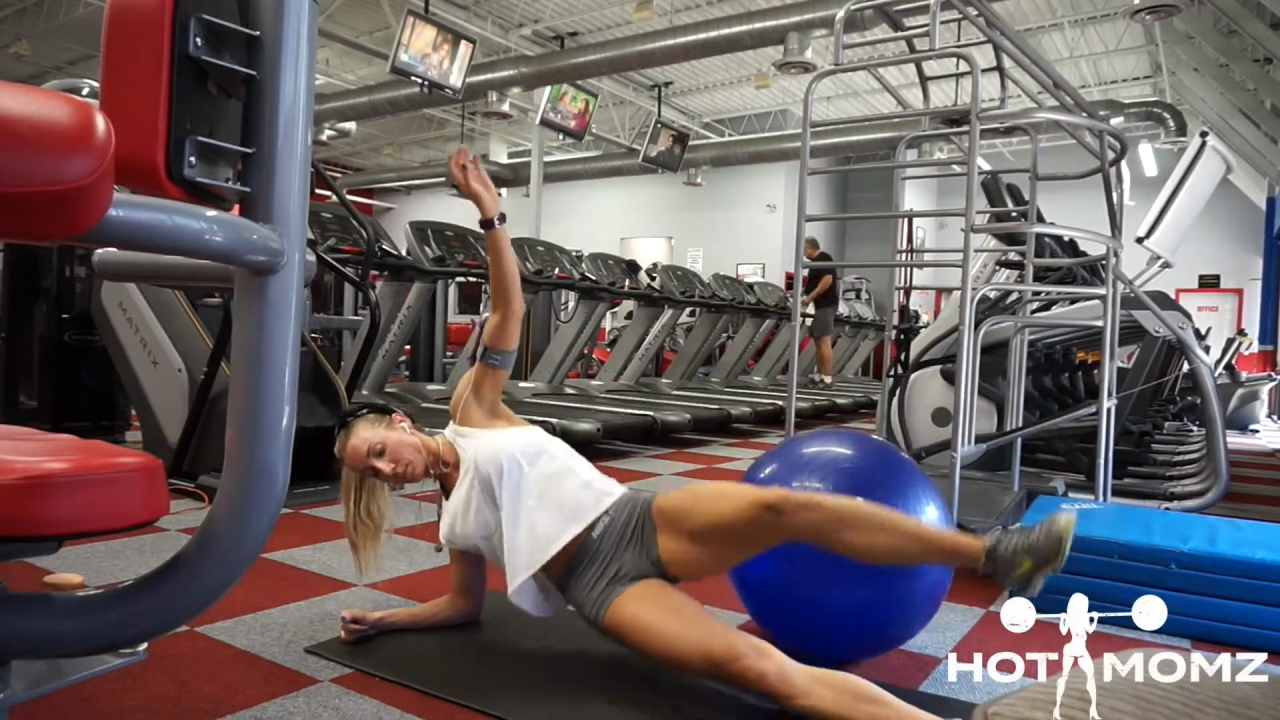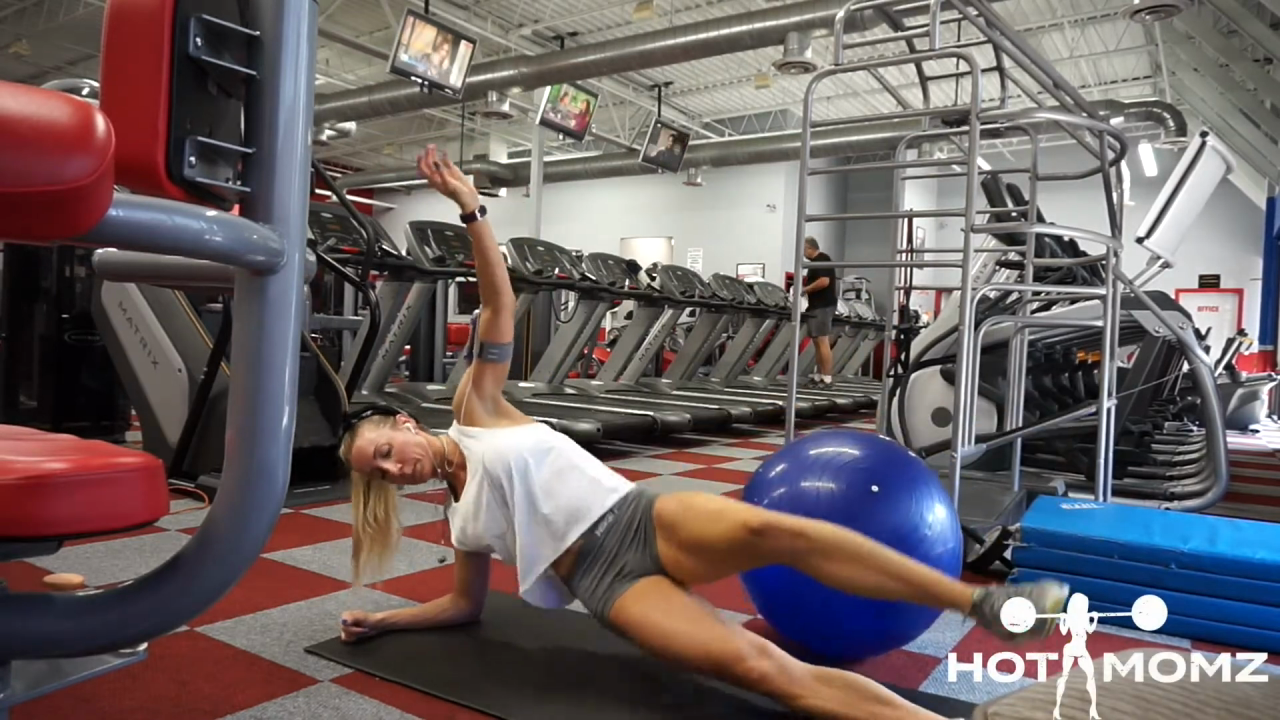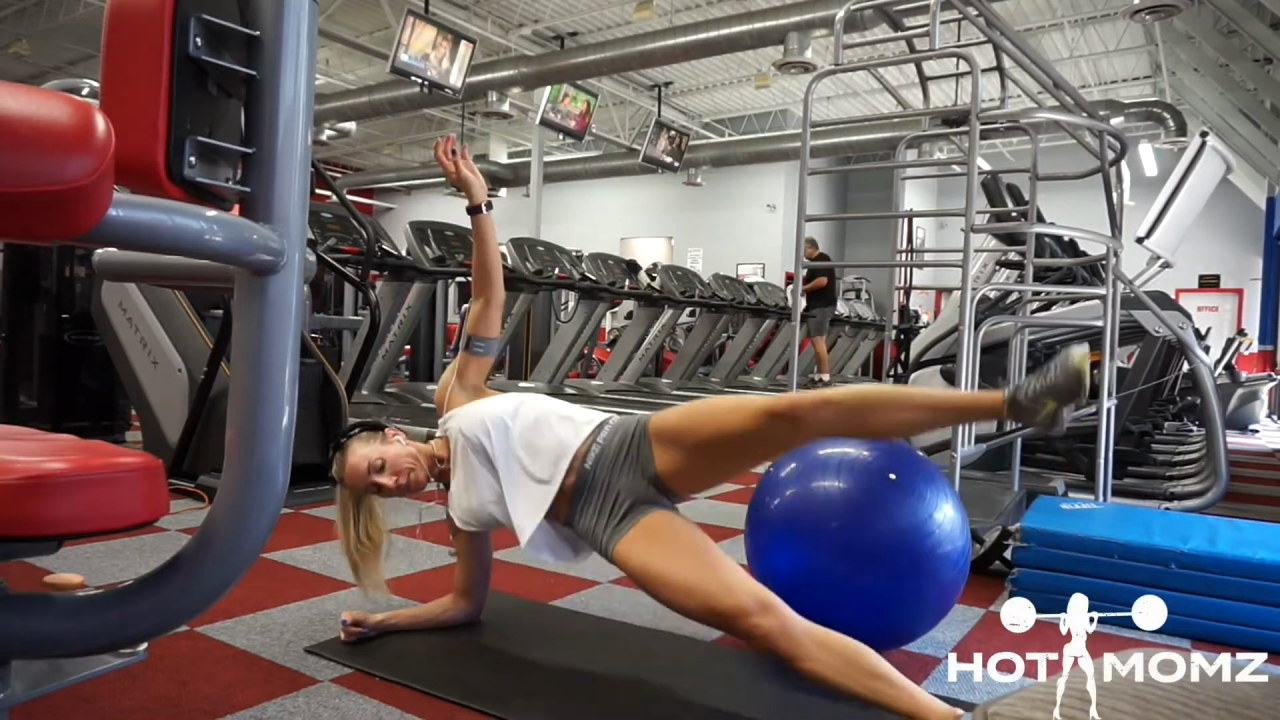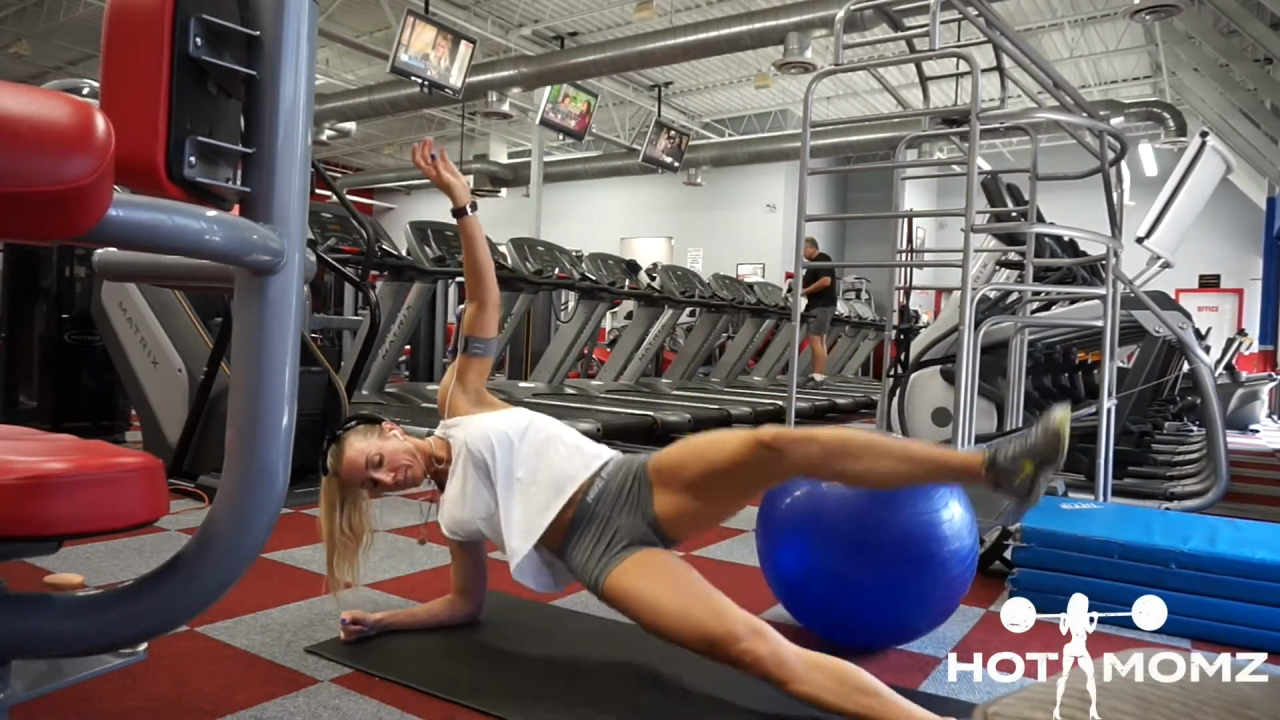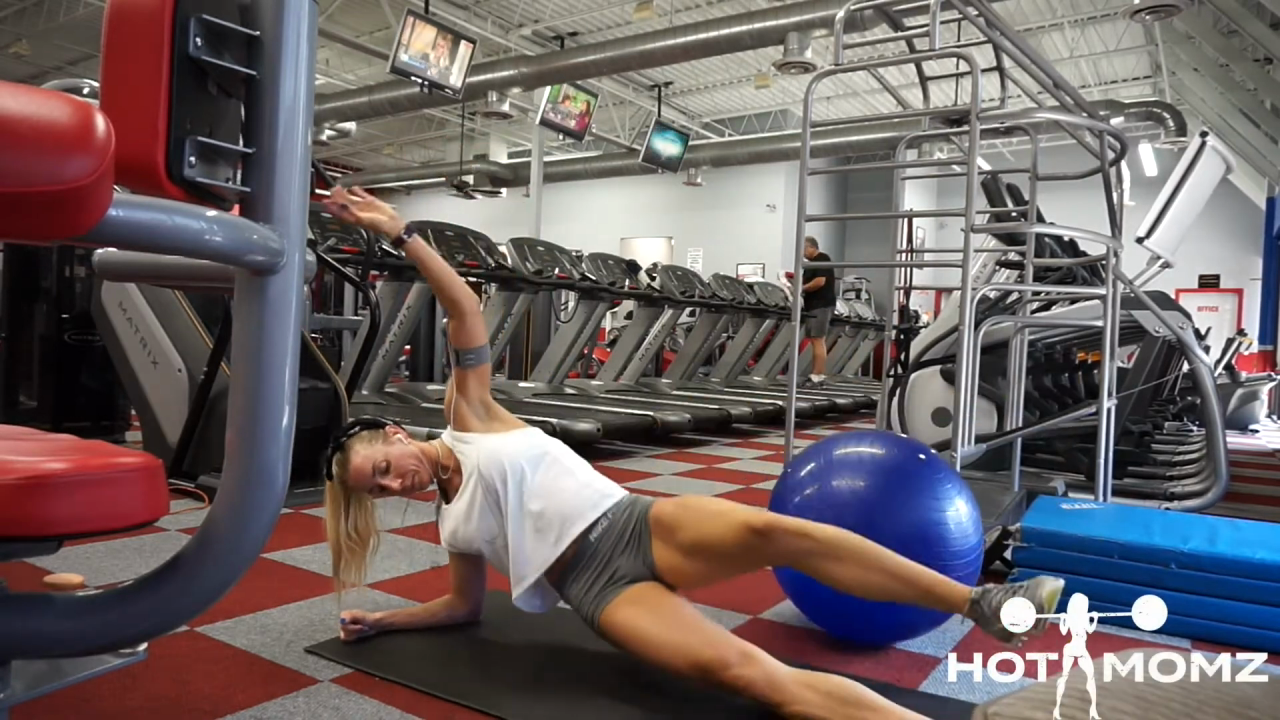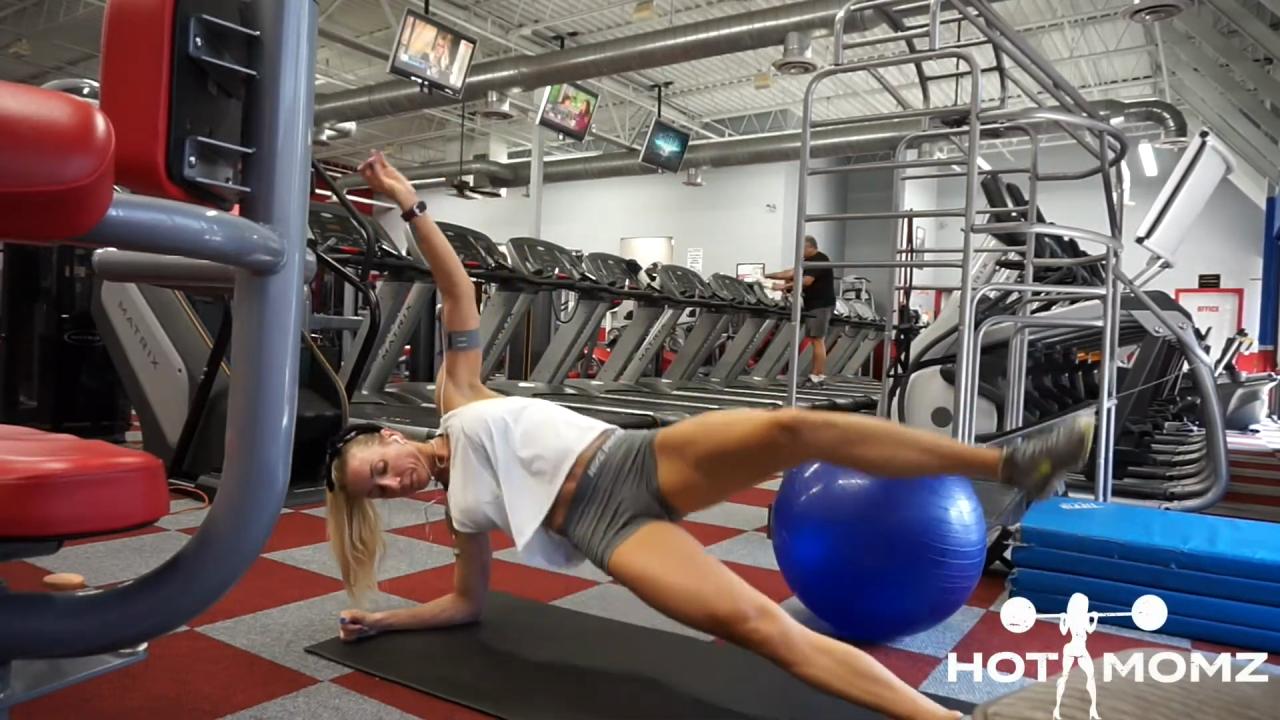
dt=0.3s
person 1, frame 1
left shoulder: (470, 410)
right shoulder: (455, 521)
left elbow: (509, 310)
right elbow: (464, 605)
left wrist: (489, 215)
right wrist: (379, 620)
left hip: (637, 521)
right hip: (606, 583)
left knee: (784, 506)
left ankle: (992, 552)
person 1, frame 2
left shoulder: (472, 406)
right shoulder: (460, 519)
left elbow: (500, 305)
right elbow: (465, 605)
left wrist: (470, 207)
right wrist: (381, 620)
left hip: (643, 517)
right hip: (612, 578)
left knee: (772, 532)
left ankle: (980, 600)
person 1, frame 3
left shoulder: (456, 395)
right shoulder: (459, 503)
left elbow: (490, 294)
right elbow: (467, 603)
left wrist: (475, 200)
right wrist: (379, 621)
left hip: (637, 450)
right hip: (609, 515)
left knee: (793, 412)
right knee: (763, 619)
left ankle: (1009, 402)
person 1, frame 4
left shoulder: (460, 400)
right shoulder: (452, 513)
left elbow: (486, 297)
right elbow: (465, 605)
left wrist: (461, 204)
right wrist: (382, 620)
left hip: (633, 487)
right hip: (602, 552)
left knee: (771, 445)
right knee: (753, 647)
left ankle: (993, 465)
person 1, frame 5
left shoulder: (468, 414)
right shoulder: (452, 523)
left elbow: (466, 311)
right elbow: (464, 605)
left wrist: (399, 232)
right wrist: (380, 622)
left hip: (636, 525)
right hip: (601, 585)
left knee: (771, 530)
left ankle: (978, 600)
person 1, frame 6
left shoulder: (454, 397)
right shoulder: (457, 506)
left elbow: (459, 291)
right elbow: (467, 604)
left wrist: (410, 205)
right wrist: (378, 619)
left hip: (640, 460)
right hip: (609, 523)
left knee: (795, 428)
right knee: (759, 624)
left ankle: (1009, 463)
